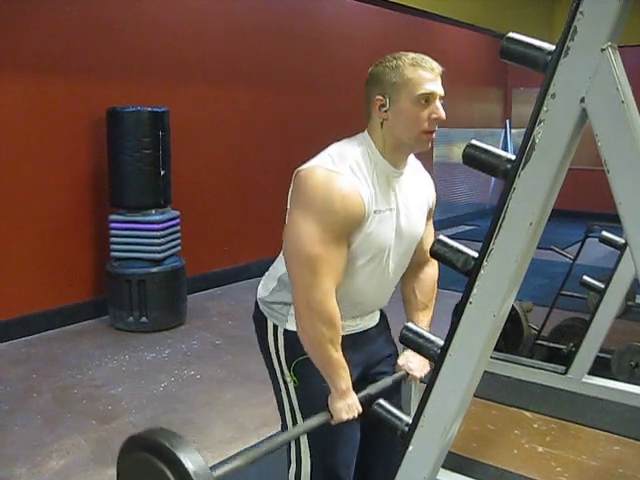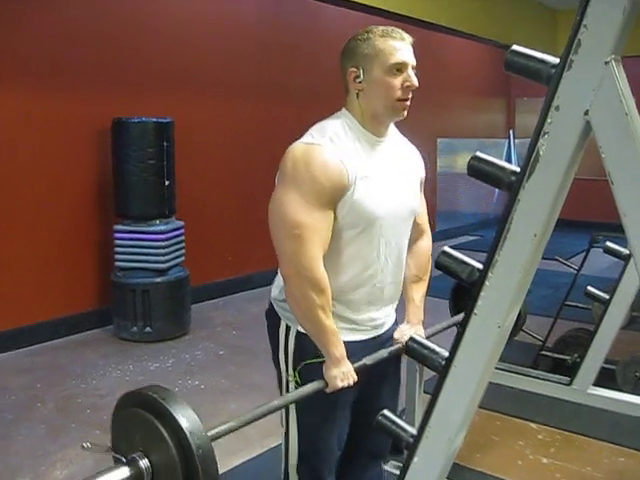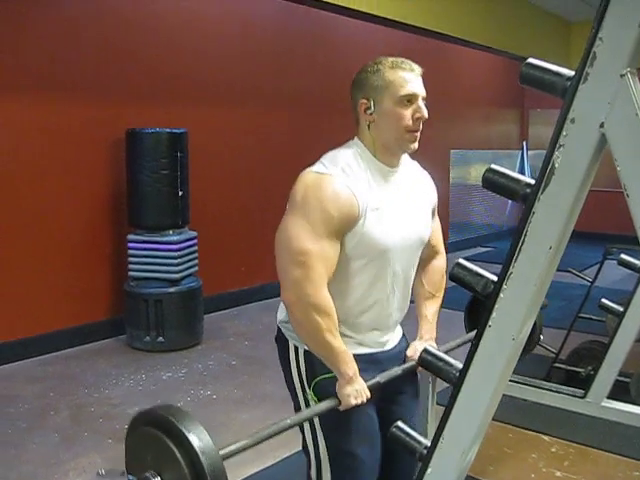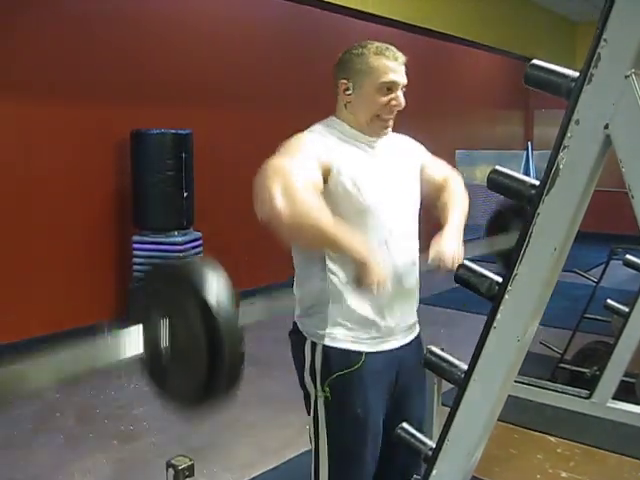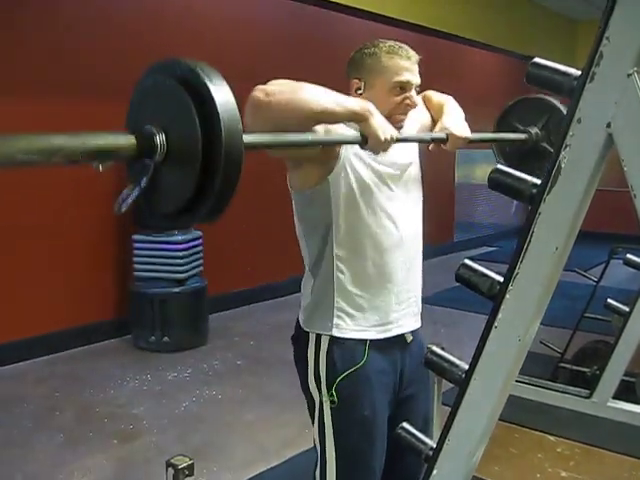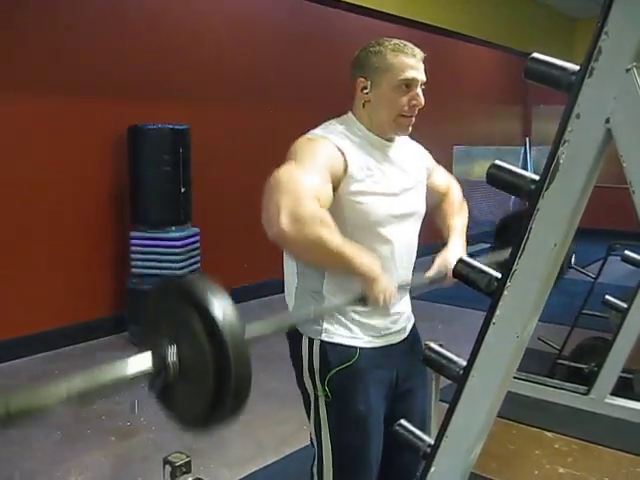
dt=0.4s
person 1, frame 1
left shoulder: (421, 181)
right shoulder: (332, 183)
left elbow: (422, 264)
right elbow: (313, 300)
right wrist: (339, 387)
left hip: (368, 325)
right hip: (298, 328)
left knee: (389, 440)
person 1, frame 2
left shoulder: (407, 154)
right shoulder: (318, 157)
left elbow: (418, 237)
right elbow: (300, 268)
left wrist: (413, 317)
right wrist: (333, 353)
left hip: (380, 330)
right hip: (313, 335)
person 1, frame 3
left shoulder: (420, 181)
right shoulder: (329, 186)
left elbow: (433, 257)
right elbow: (302, 292)
left wrist: (426, 333)
right wrist: (345, 372)
left hip: (390, 347)
right hip: (323, 352)
person 1, frame 4
left shoulder: (405, 149)
right shoulder: (313, 150)
left elbow: (450, 182)
right elbow: (278, 203)
left wrist: (451, 229)
right wrist: (360, 253)
left hip: (406, 341)
right hip: (341, 349)
person 1, frame 5
left shoulder: (404, 129)
right shoulder: (325, 141)
left elbow: (437, 99)
right elbow: (264, 102)
left wrist: (452, 117)
right wrist: (362, 112)
left hip: (406, 335)
right hip: (344, 343)
person 1, frame 6
left shoulder: (412, 152)
right shoulder: (325, 149)
left elbow: (449, 190)
right elbow: (285, 220)
left wrist: (454, 242)
right wrist: (368, 269)
left hip: (401, 335)
right hip: (339, 345)
